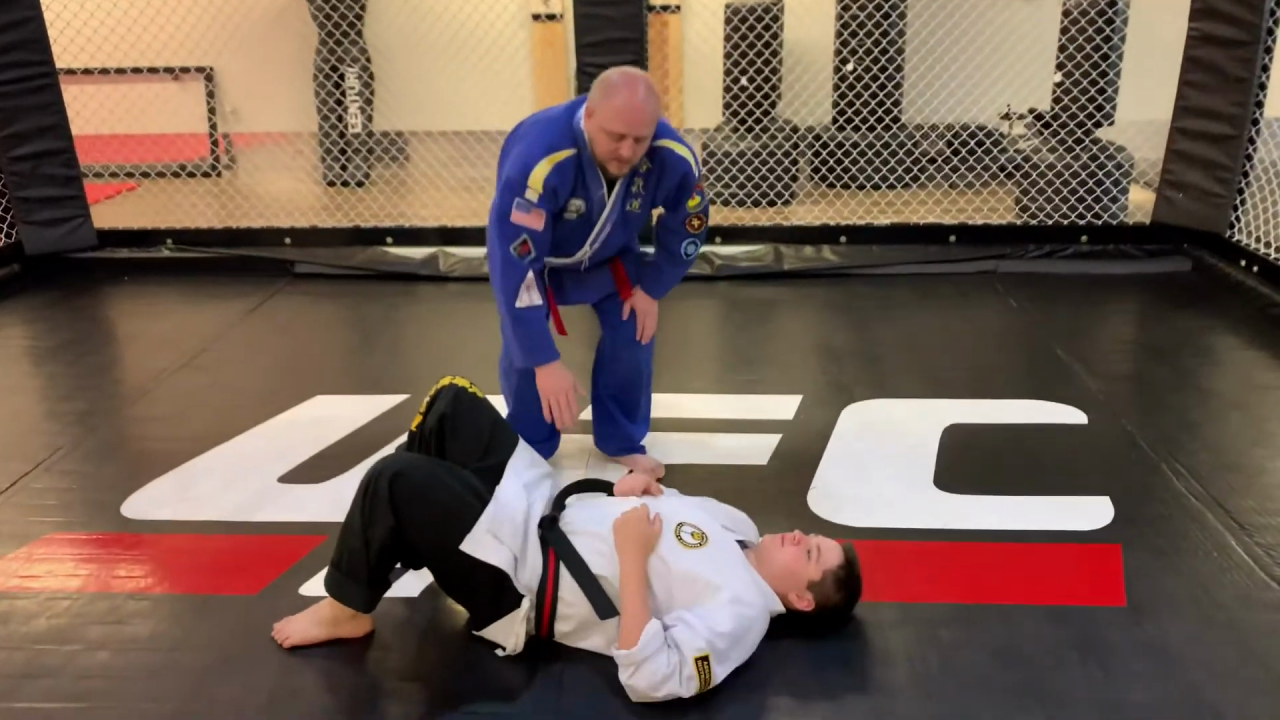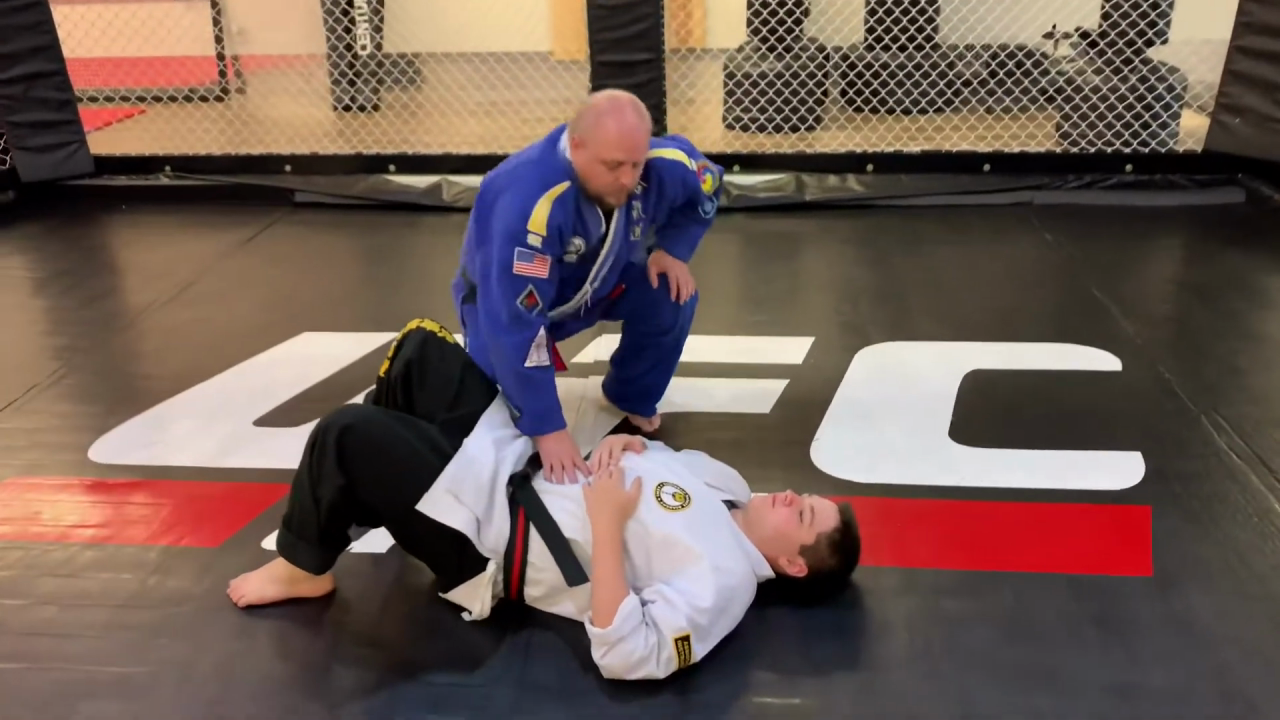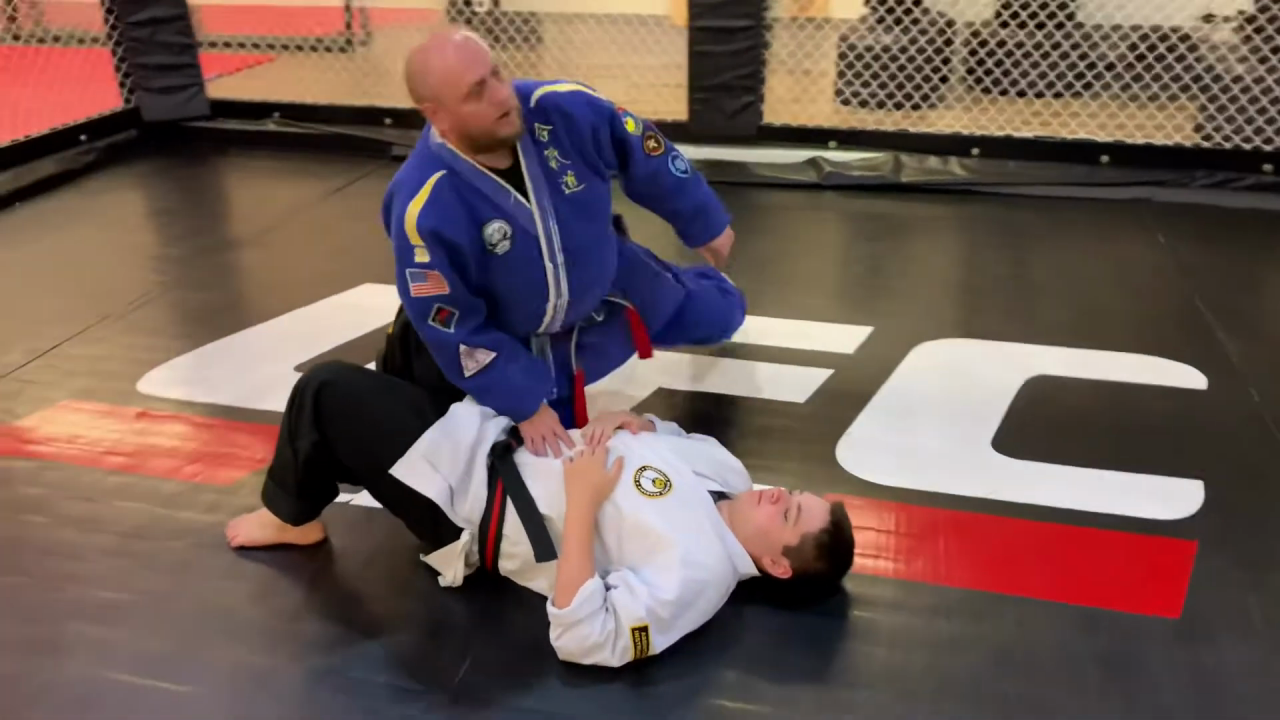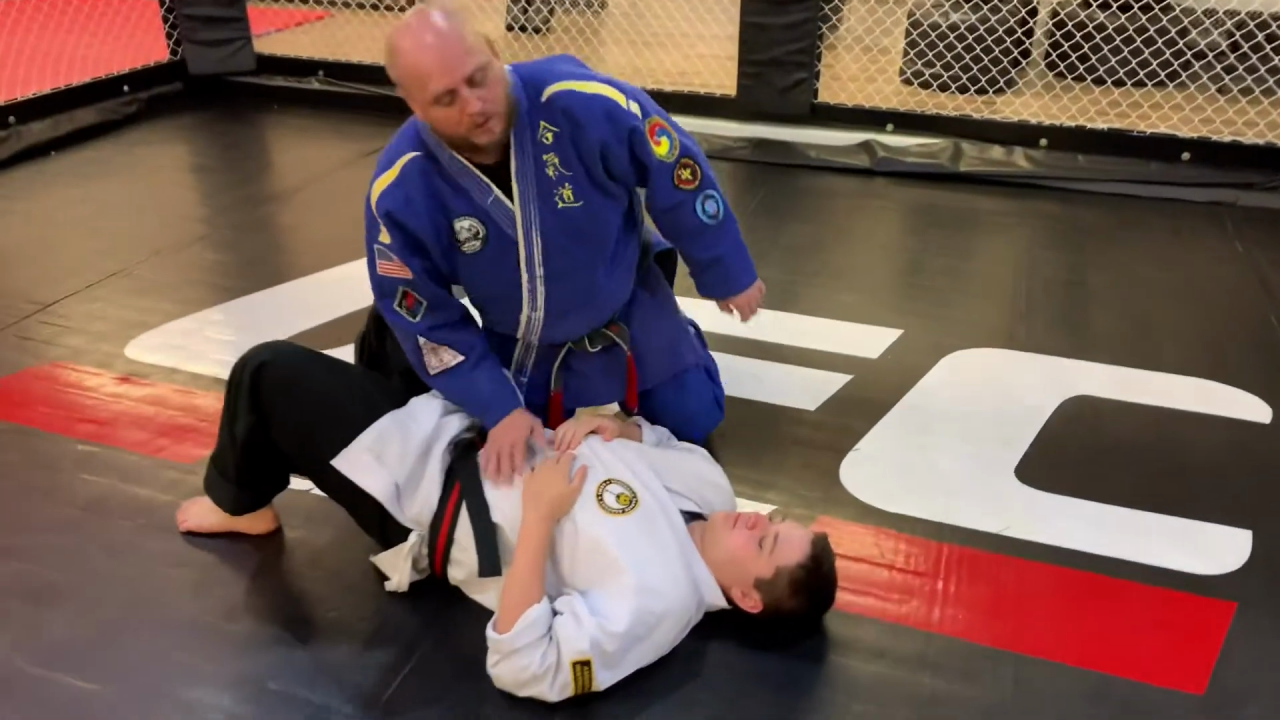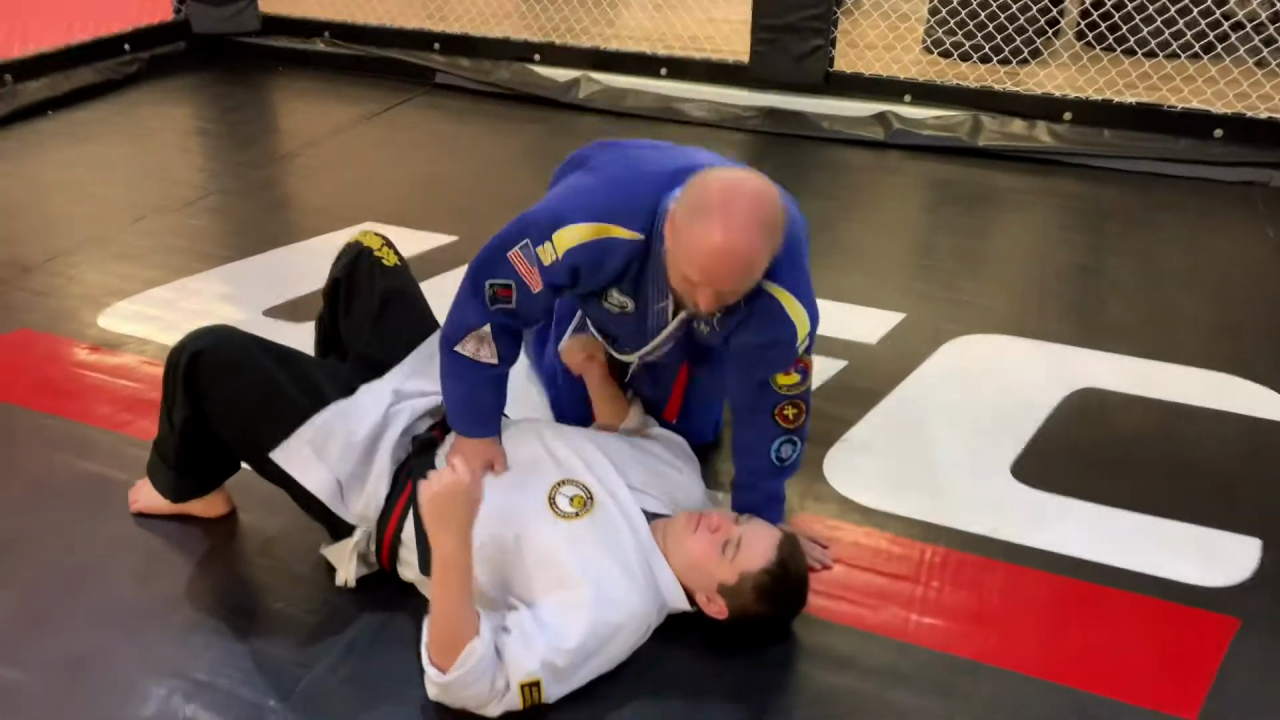
dt=0.7s
person 1, frame 1
left shoulder: (740, 611)
right shoulder: (739, 528)
left elbow: (648, 675)
left wrist: (633, 557)
right wrist: (643, 482)
left hip: (518, 583)
right hip: (548, 508)
left knee: (394, 480)
right knee: (453, 402)
left ankle: (347, 610)
right ankle: (395, 537)
person 1, frame 2
left shoulder: (722, 581)
right shoulder: (729, 488)
left elbow: (625, 656)
right elbow: (659, 462)
left wrist: (606, 522)
right wrist: (626, 443)
left hip: (486, 535)
right hip: (516, 461)
left knee: (344, 435)
right knee: (422, 344)
left ankle: (304, 569)
right ankle: (365, 489)
person 1, frame 3
left shoulder: (697, 572)
right shoulder: (727, 473)
left elbow: (580, 638)
right elbow: (666, 437)
left wrist: (581, 504)
right wrist: (630, 421)
left hip: (469, 503)
right hip: (510, 429)
left knee: (326, 391)
left ankle: (289, 518)
right ankle: (390, 413)
person 1, frame 4
left shoulder: (655, 600)
right shoulder: (707, 485)
left elbow: (521, 667)
right elbow: (655, 439)
left wrist: (539, 514)
right wrist: (613, 423)
left hip: (428, 498)
right hip: (484, 428)
left knee: (268, 372)
left ankle: (238, 505)
right ankle: (372, 399)
person 1, frame 5
left shoulder: (613, 608)
right shoulder: (679, 477)
right elbow: (632, 431)
left wrist: (449, 537)
right wrist: (598, 373)
left hip: (383, 490)
right hip: (444, 416)
left knee: (207, 358)
right knee: (367, 255)
left ankle: (187, 487)
right ankle: (332, 388)
person 2, frame 1
left shoulder: (673, 157)
right shoulder: (539, 155)
left elbow: (687, 227)
right elbow: (514, 261)
left wrist: (652, 288)
right wrist: (545, 361)
left hip: (610, 253)
right hip: (533, 254)
left knee: (633, 335)
right knee: (525, 354)
left ankle: (622, 442)
person 2, frame 2
left shoulder: (659, 164)
right shoulder: (527, 206)
left elbow: (706, 181)
right elbow: (517, 325)
left wrist: (673, 250)
right wrist: (547, 428)
right hip: (503, 306)
left knee: (672, 298)
left ankle: (631, 396)
person 2, frame 3
left shoulder: (561, 108)
right shoulder: (426, 210)
left elbow: (645, 154)
right elbow: (452, 327)
left wrist: (707, 225)
right wrist: (525, 408)
left hip: (609, 280)
right hip: (524, 342)
left knee: (719, 317)
right knee: (551, 448)
person 2, frame 4
left shoulder: (583, 105)
right shoulder: (400, 190)
left elbow: (679, 180)
right elbow: (423, 319)
left wrist: (728, 274)
right wrist: (499, 411)
left hip: (628, 314)
right hip: (522, 350)
left knee: (693, 422)
right knee: (527, 464)
left ankle: (674, 337)
person 2, frame 5
left shoulder: (782, 297)
right shoulder: (592, 217)
left elbow: (772, 407)
right elbow: (489, 298)
left wrist: (760, 521)
right wrist: (475, 428)
right hip: (593, 313)
left knee: (689, 443)
right knee: (575, 422)
